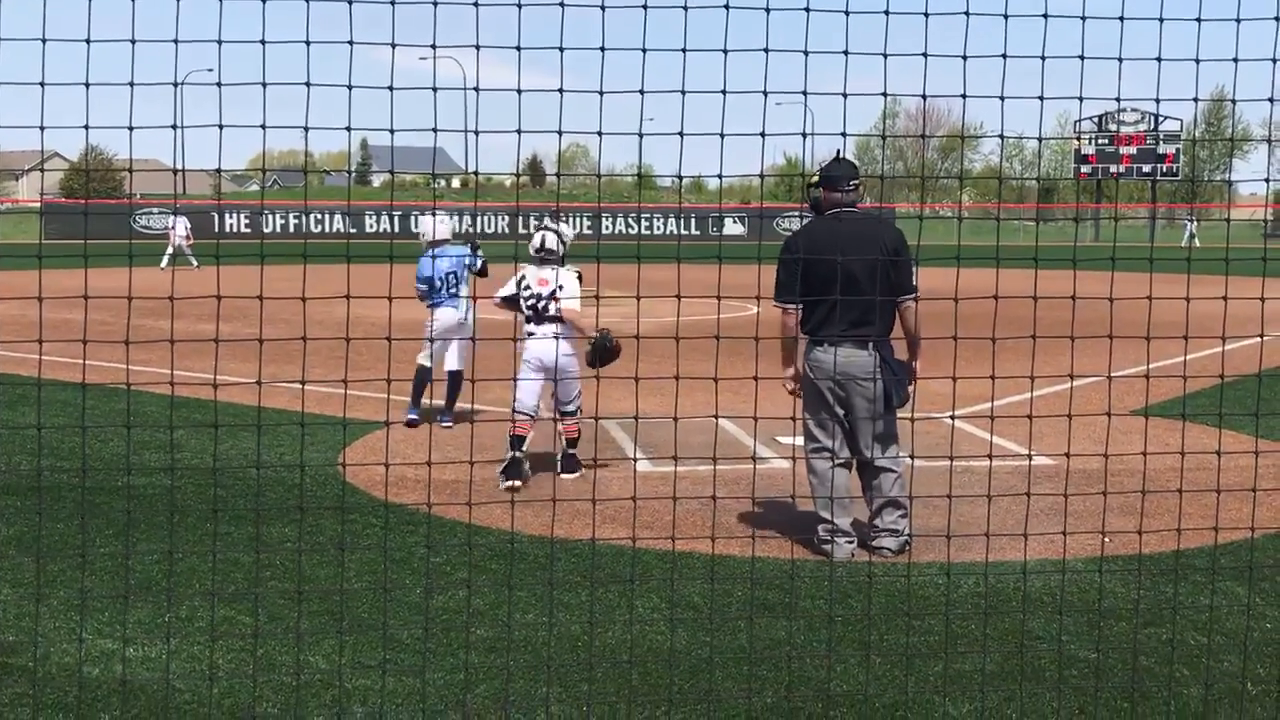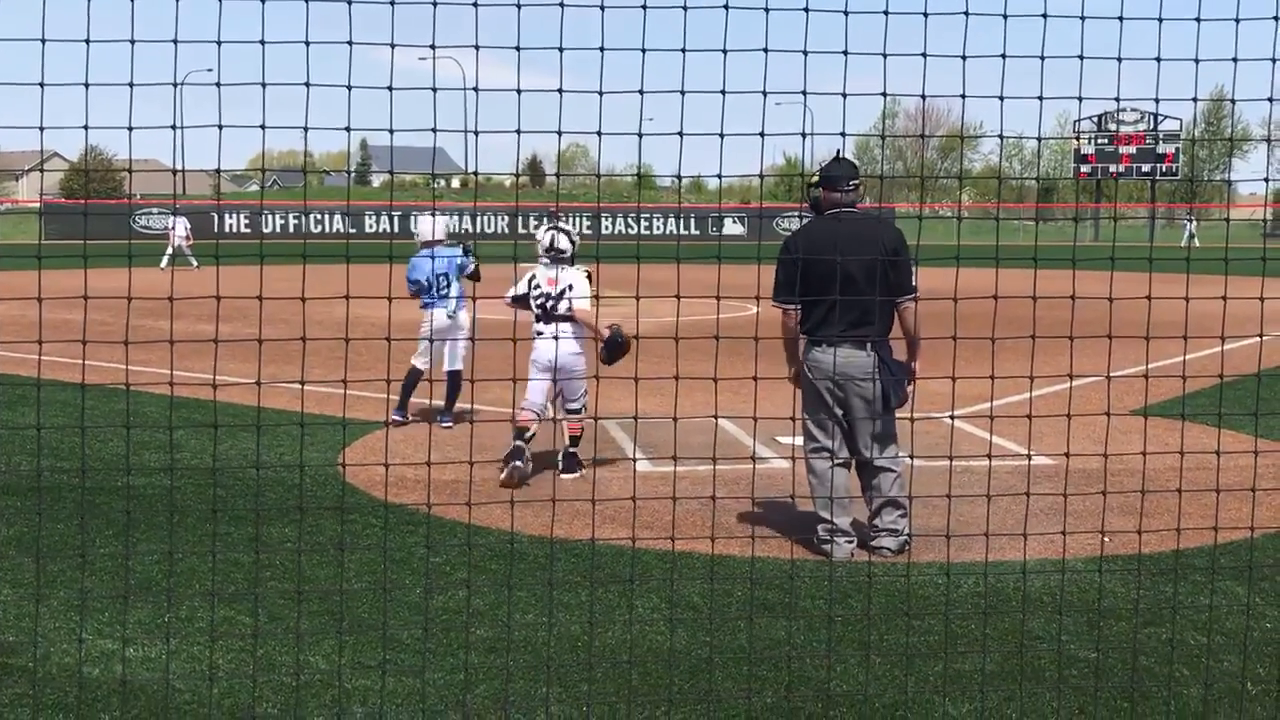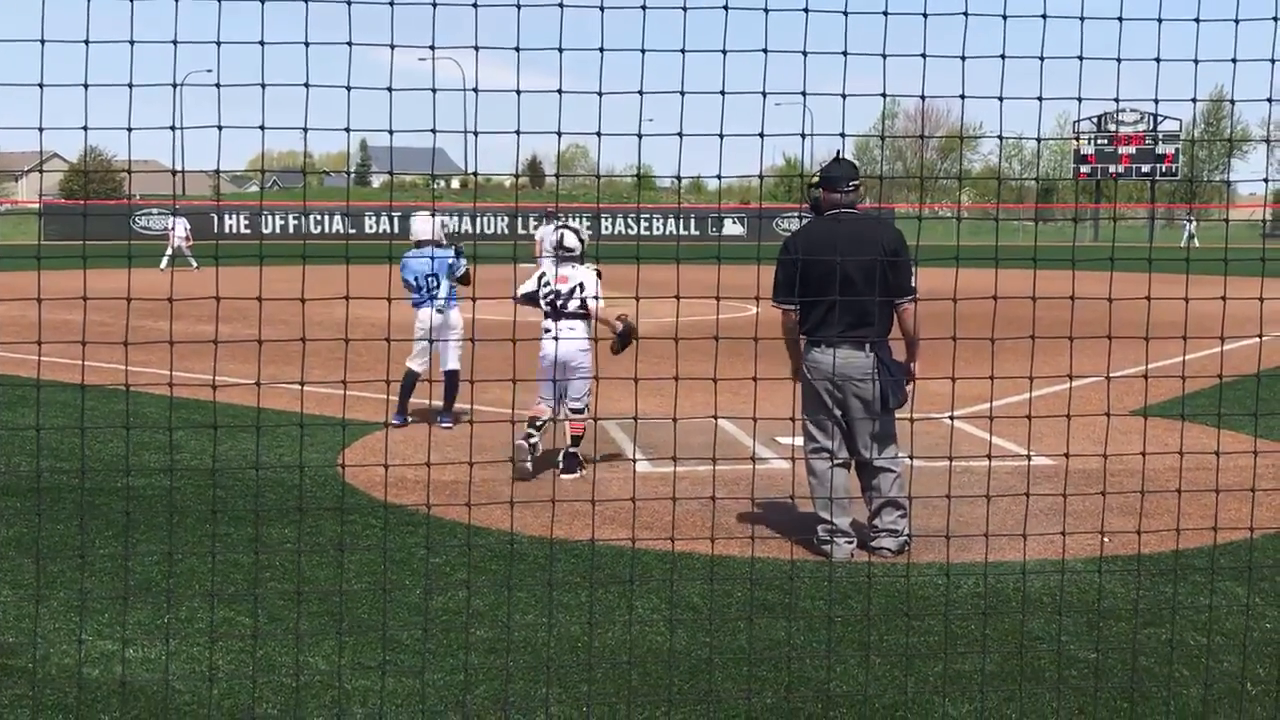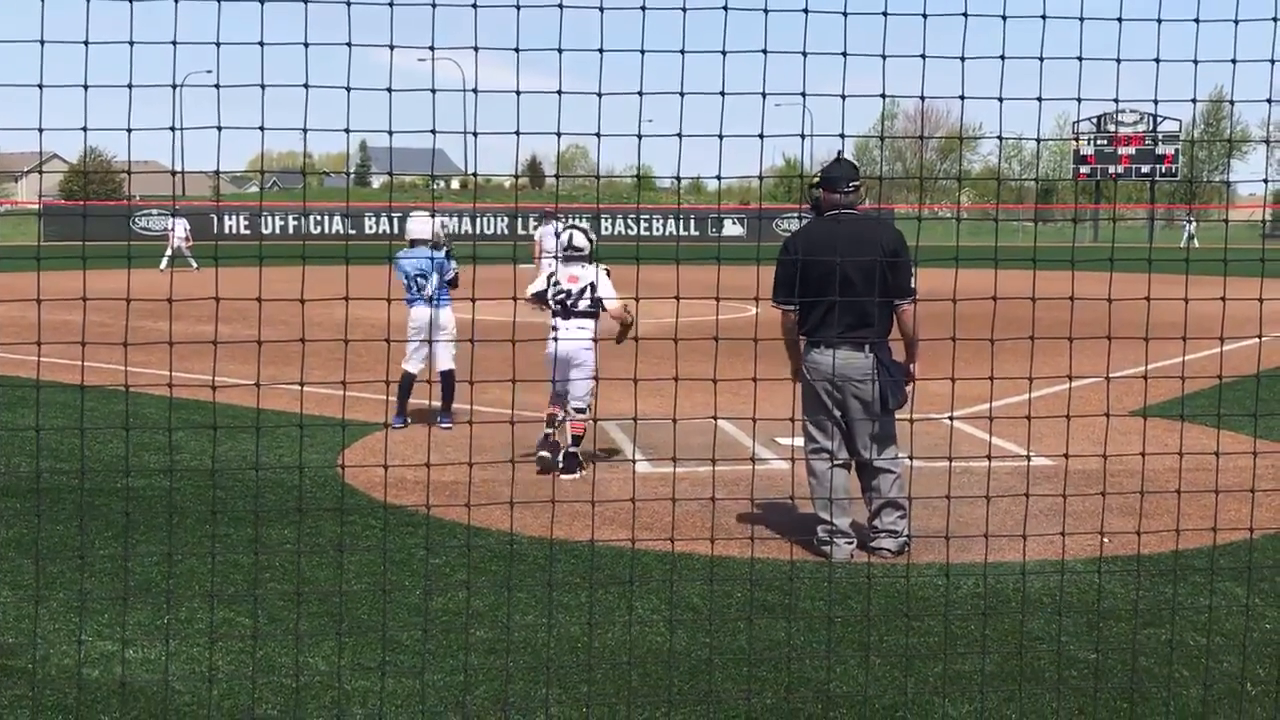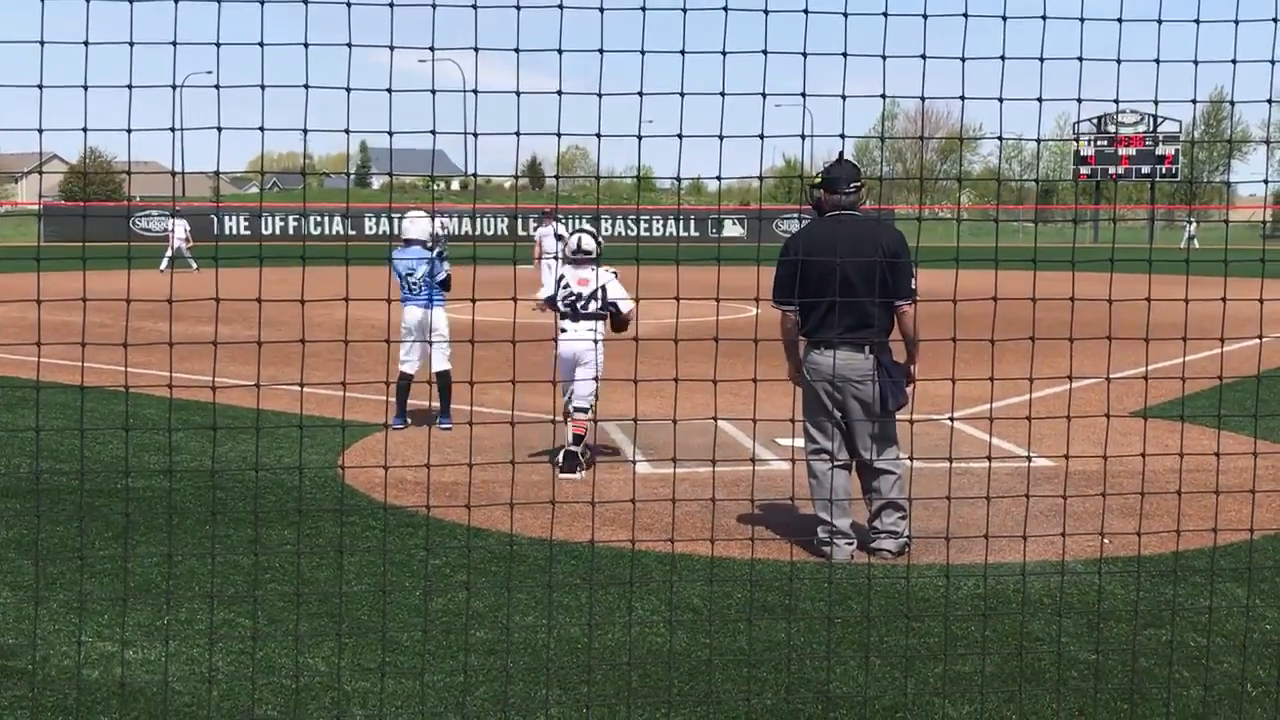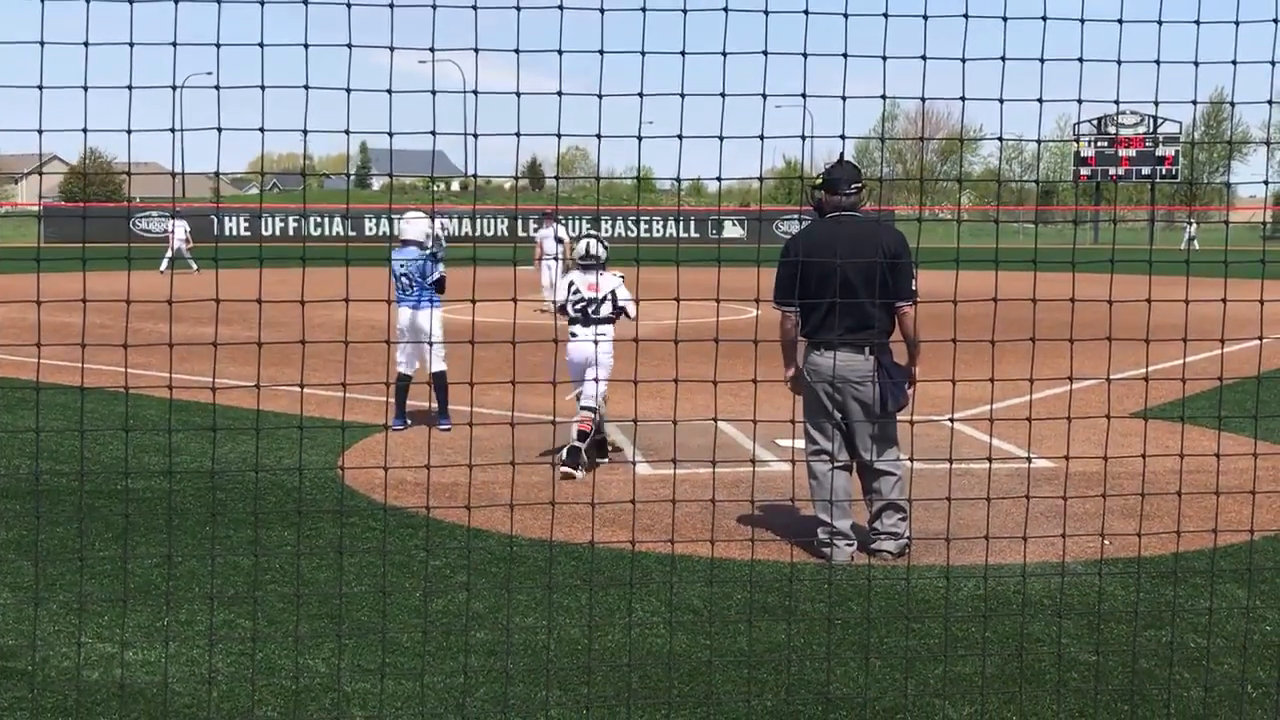
dt=0.1s
person 1, frame 1
left shoulder: (800, 241)
right shoulder: (888, 234)
left elbow: (790, 312)
right elbow: (906, 304)
left wrist: (790, 364)
right wrist: (914, 355)
left hip: (821, 357)
right hip: (872, 356)
left knee: (826, 452)
right knee: (881, 450)
left ankle: (836, 538)
right ankle: (890, 534)
person 1, frame 2
left shoulder: (799, 241)
right shoulder: (887, 234)
left elbow: (789, 313)
right elbow: (905, 305)
left wrist: (794, 362)
right wrist: (913, 355)
left hip: (820, 357)
right hip: (871, 357)
left knee: (826, 452)
right knee: (880, 450)
left ankle: (836, 537)
right ankle: (889, 533)
person 1, frame 3
left shoulder: (799, 241)
right shoulder: (887, 235)
left elbow: (789, 313)
right elbow: (905, 305)
left wrist: (796, 359)
right wrist: (912, 356)
left hip: (819, 357)
right hip: (870, 357)
left knee: (825, 451)
right knee: (879, 450)
left ankle: (836, 538)
right ankle: (889, 534)
person 1, frame 4
left shoulder: (799, 242)
right shoulder: (887, 236)
left elbow: (789, 314)
right elbow: (904, 307)
left wrist: (796, 360)
right wrist: (911, 358)
left hip: (819, 359)
right hip: (870, 358)
left knee: (825, 453)
right knee: (880, 451)
left ankle: (836, 539)
right ankle: (889, 534)
person 1, frame 5
left shoulder: (800, 242)
right shoulder: (888, 237)
left elbow: (789, 314)
right elbow: (904, 308)
left wrist: (794, 361)
right wrist: (912, 358)
left hip: (819, 360)
right hip: (870, 359)
left knee: (826, 454)
right knee: (881, 452)
left ankle: (836, 540)
right ankle: (889, 536)
person 1, frame 6
left shoulder: (800, 243)
right shoulder: (889, 238)
left elbow: (789, 316)
right elbow: (905, 309)
left wrist: (791, 365)
right wrist: (913, 360)
left hip: (820, 361)
right hip: (871, 360)
left knee: (826, 455)
right knee: (881, 453)
left ankle: (836, 541)
right ankle: (889, 537)
person 2, frame 1
left shoulder: (524, 274)
right shoulder: (568, 276)
left elbow: (498, 300)
right elbow: (569, 313)
right wrist: (587, 335)
left hip: (532, 348)
right hip: (563, 349)
left knee: (523, 409)
right knee: (569, 408)
left ankle: (514, 468)
right ankle: (569, 462)
person 2, frame 2
left shoulder: (535, 274)
right shoulder: (577, 276)
left elbow: (509, 300)
right elbow: (581, 313)
right wrist: (601, 333)
left hip: (541, 347)
right hip: (571, 348)
left knee: (531, 405)
right knee: (574, 406)
left ankle: (518, 454)
right ankle: (570, 460)
person 2, frame 3
left shoulder: (545, 272)
right shoulder: (587, 274)
left elbow: (520, 297)
right elbow: (597, 311)
right wrist: (616, 325)
left hip: (549, 343)
right hip: (578, 345)
left knee: (545, 400)
right knee: (576, 404)
left ankle: (528, 441)
right ankle: (570, 461)
person 2, frame 4
left shoulder: (554, 271)
right shoulder: (597, 274)
left elbow: (530, 296)
right elbow: (615, 311)
left wrist: (551, 304)
right wrist: (628, 319)
left hip: (556, 341)
right hip: (583, 344)
left knee: (558, 396)
right knee: (580, 404)
left ankle: (548, 444)
right ankle: (570, 460)
person 2, frame 5
left shoulder: (562, 273)
right shoulder: (606, 276)
left elbow: (544, 301)
right elbow: (629, 313)
left wrist: (563, 308)
right wrist: (615, 315)
left hip: (564, 343)
right hip: (591, 346)
left knee: (572, 397)
right knee: (583, 403)
left ankle: (574, 450)
right ankle: (570, 459)
person 2, frame 6
left shoulder: (570, 279)
right shoulder: (614, 281)
left elbow: (558, 309)
right elbow: (633, 313)
left wrist: (573, 313)
left hip: (574, 347)
right hip: (602, 348)
left knee: (587, 399)
right knee: (590, 403)
left ankle: (598, 446)
right ankle: (573, 456)
person 3, frame 1
left shoulder: (425, 260)
right shoulder: (464, 252)
left elbow: (423, 295)
right elbow: (484, 272)
right wrist: (476, 251)
left hip: (441, 314)
right hip: (464, 313)
left knee: (425, 360)
right knee: (456, 366)
left ankle: (414, 409)
right ankle: (447, 414)
person 3, frame 2
left shoulder: (416, 261)
right shoulder: (456, 253)
left elbow: (414, 293)
right elbow: (476, 276)
right wrist: (468, 254)
left hip: (434, 315)
right hip: (459, 314)
left knee: (419, 362)
right knee: (455, 366)
left ankle: (401, 410)
right ankle: (447, 413)
person 3, frame 3
left shoulder: (407, 259)
right shoulder: (447, 254)
right elbow: (466, 280)
right wrist: (459, 256)
left hip: (425, 314)
right hip: (450, 313)
left knee: (415, 364)
right knee: (452, 365)
left ankle: (400, 413)
right ankle: (447, 415)
person 3, frame 4
left shoulder: (400, 258)
right shoulder: (439, 256)
right elbow: (454, 283)
right wrist: (449, 259)
left hip: (417, 313)
right hip: (443, 313)
left knee: (411, 365)
right knee: (446, 365)
left ankle: (400, 415)
right ankle: (445, 415)
person 3, frame 5
left shoulder: (395, 255)
right shoulder: (429, 256)
right elbow: (446, 286)
right wrist: (443, 261)
left hip: (409, 313)
right hip: (433, 313)
left knee: (407, 365)
right knee: (442, 364)
left ankle: (400, 416)
right ankle: (444, 416)
person 3, frame 6
left shoulder: (394, 256)
right shoulder: (424, 257)
right elbow: (440, 288)
right wrist: (438, 262)
left hip: (404, 313)
right hip: (428, 314)
left knee: (404, 367)
right knee: (437, 365)
left ankle: (399, 417)
right ankle: (443, 417)
